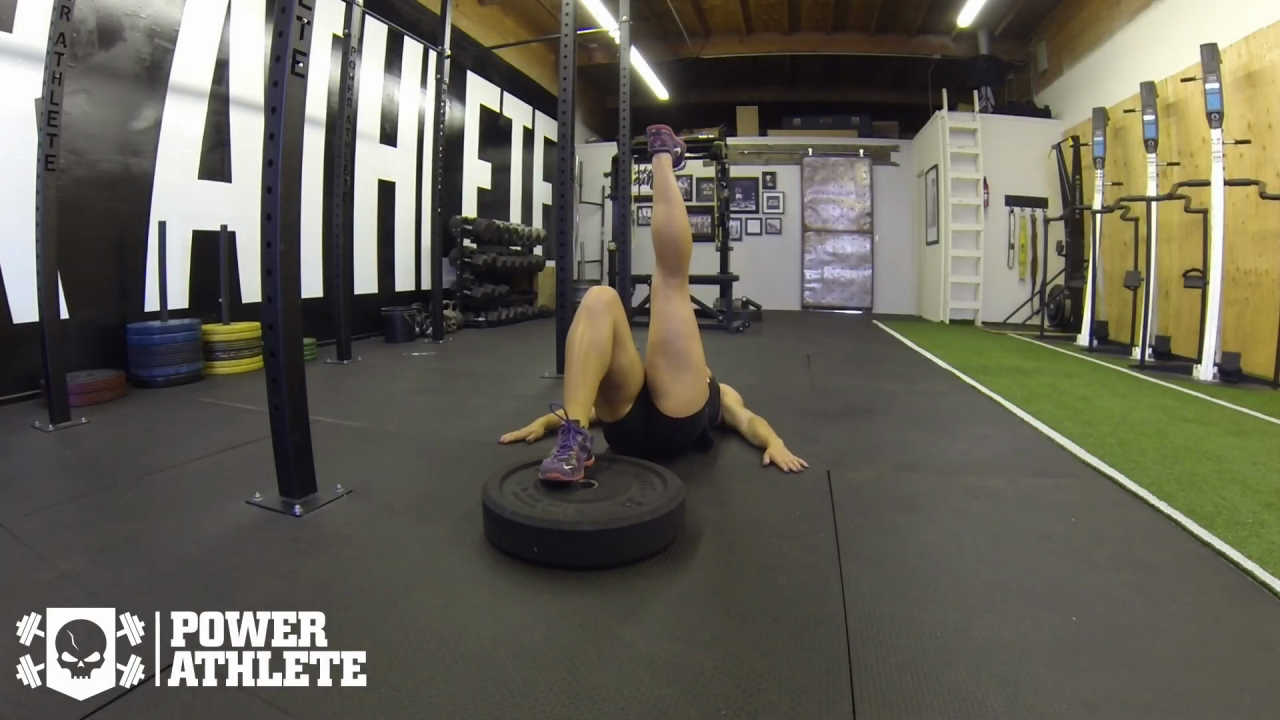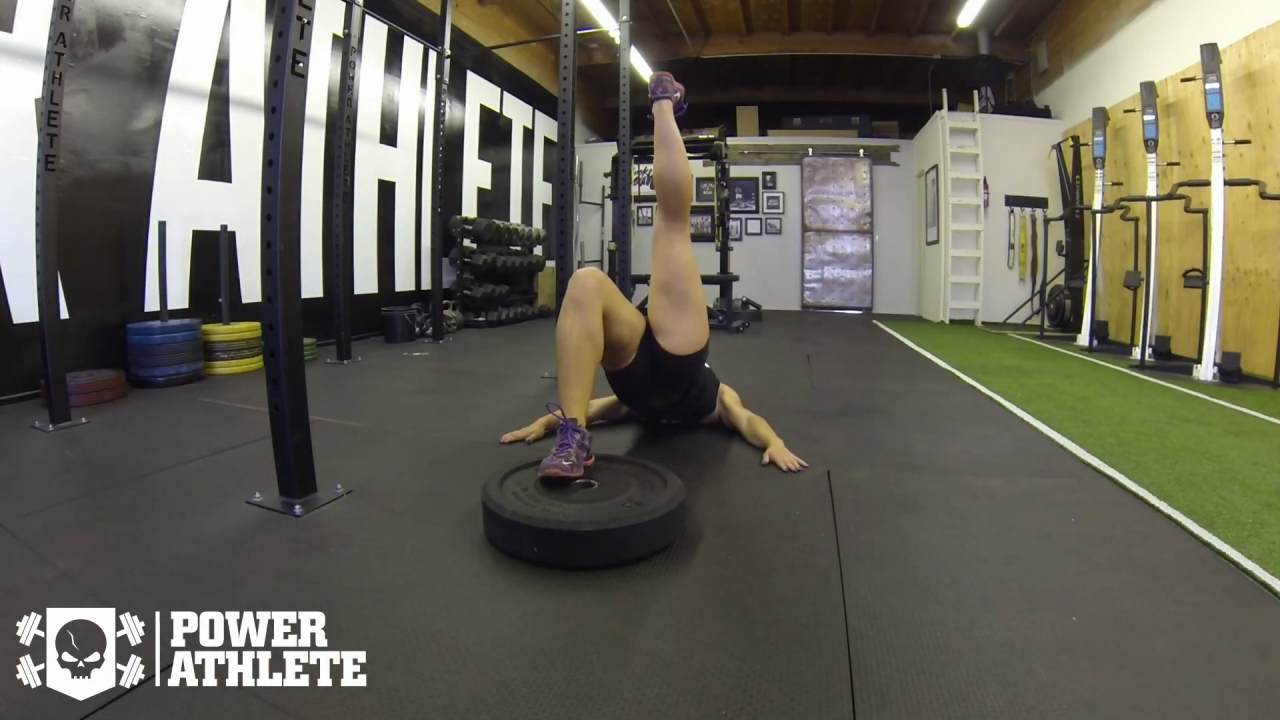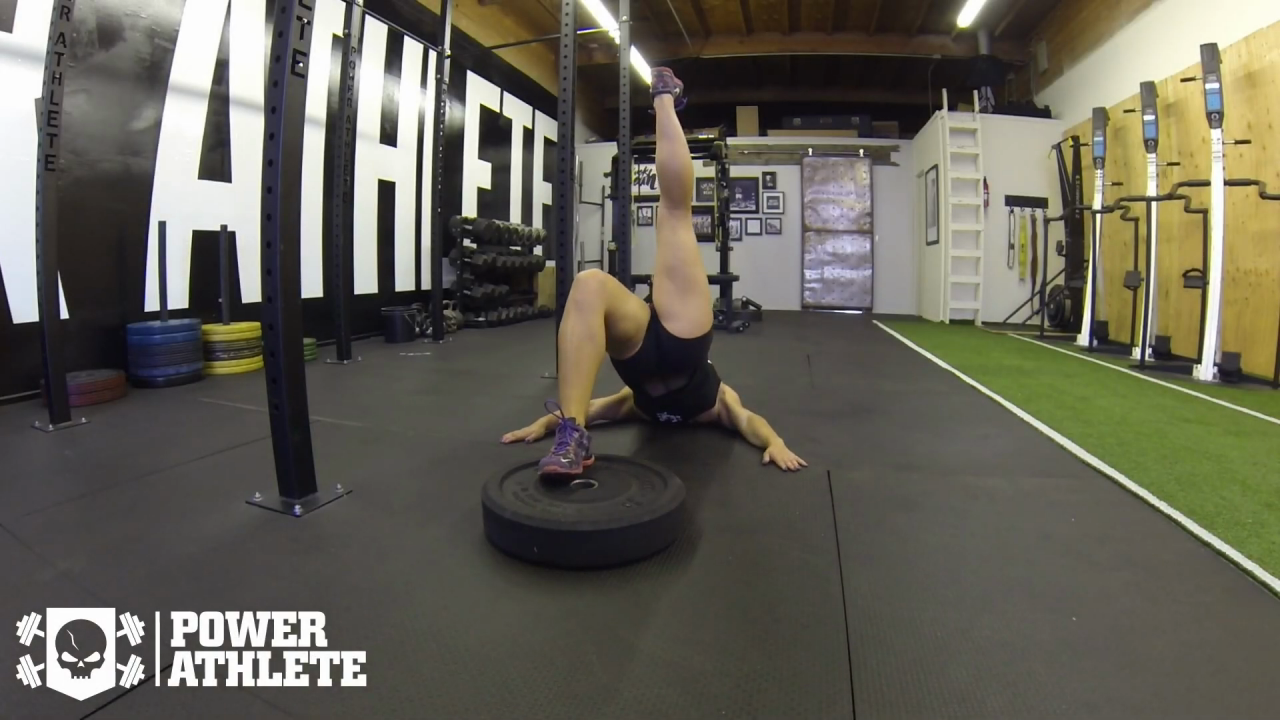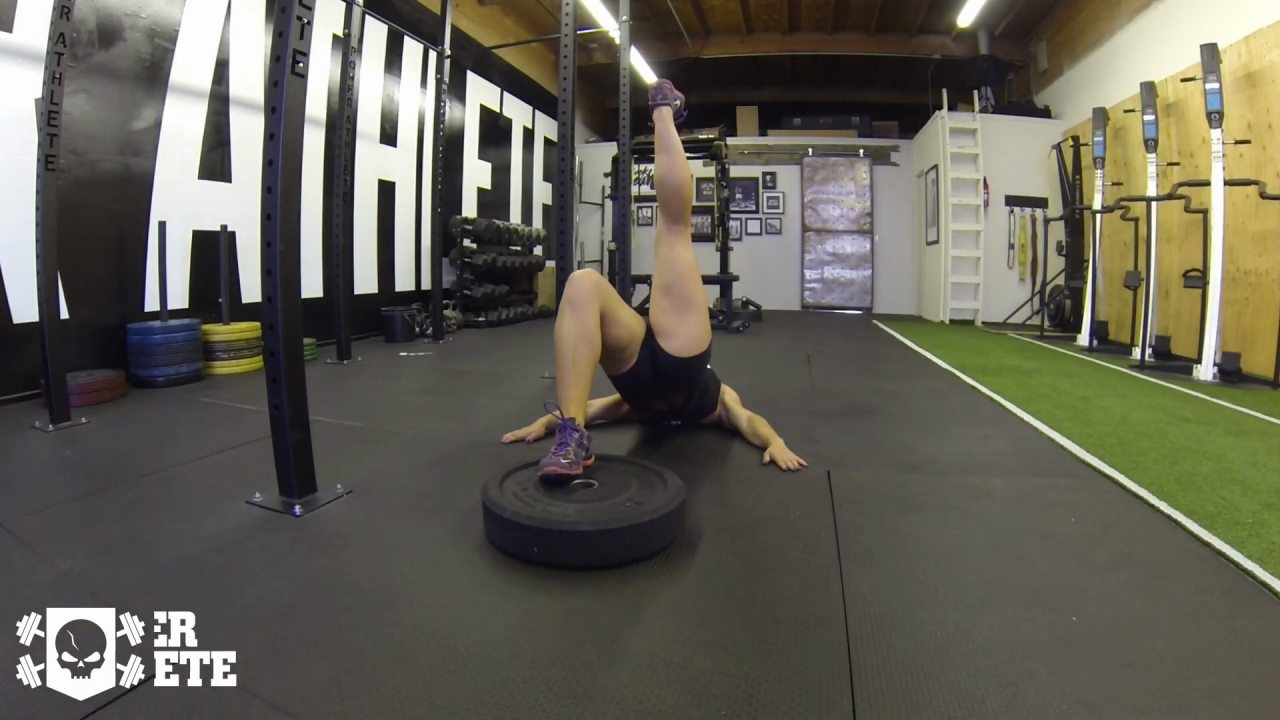
dt=0.5s
person 1, frame 1
left shoulder: (720, 393)
right shoulder: (640, 386)
left elbow: (747, 420)
right elbow: (598, 403)
left wrist: (774, 443)
right wrist: (545, 421)
left hip: (675, 423)
right hip: (629, 425)
right knee: (599, 299)
right ankle: (573, 439)
person 1, frame 2
left shoulder: (716, 394)
right elbow: (598, 406)
left wrist: (774, 443)
left hip: (679, 362)
right hip: (639, 373)
right ankle: (572, 437)
person 1, frame 3
left shoulder: (716, 395)
right elbow: (599, 406)
left wrist: (775, 443)
left hip: (683, 344)
right hip: (643, 359)
right ankle: (572, 436)
person 1, frame 4
left shoulder: (716, 394)
left elbow: (745, 419)
right elbow: (597, 406)
left wrist: (775, 442)
left hip: (681, 366)
right hip: (641, 375)
right ankle: (572, 437)
